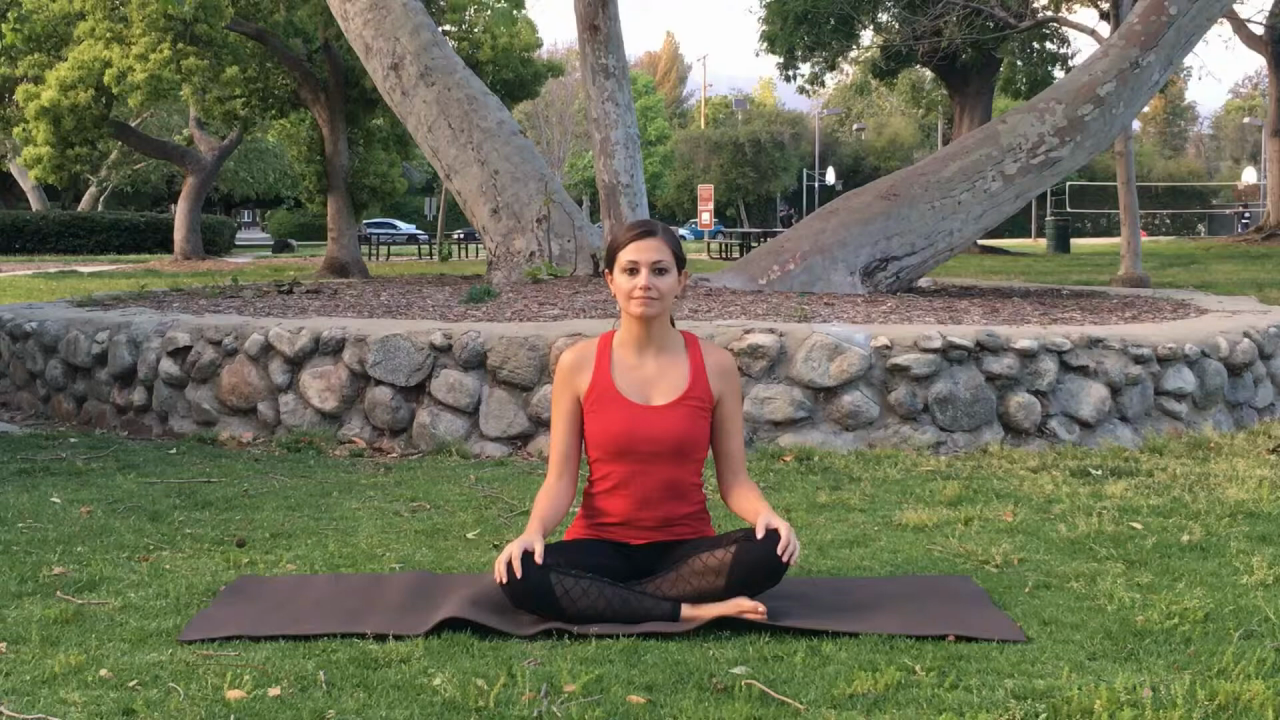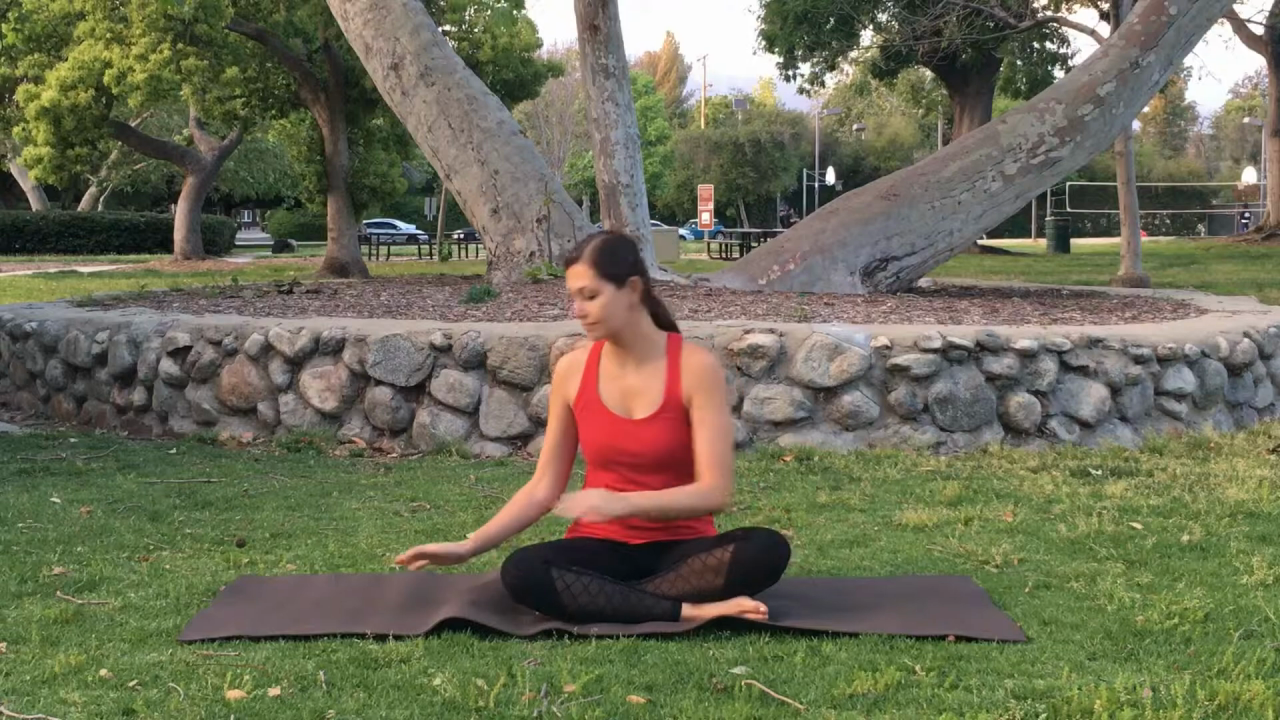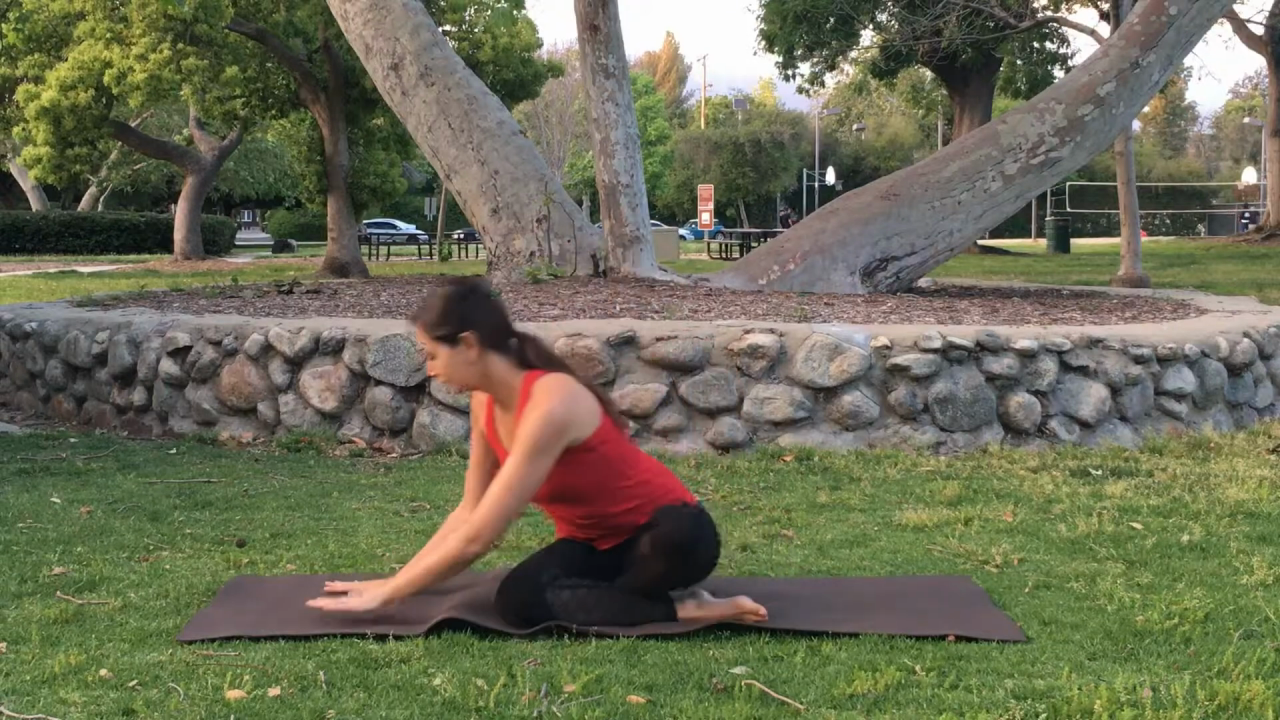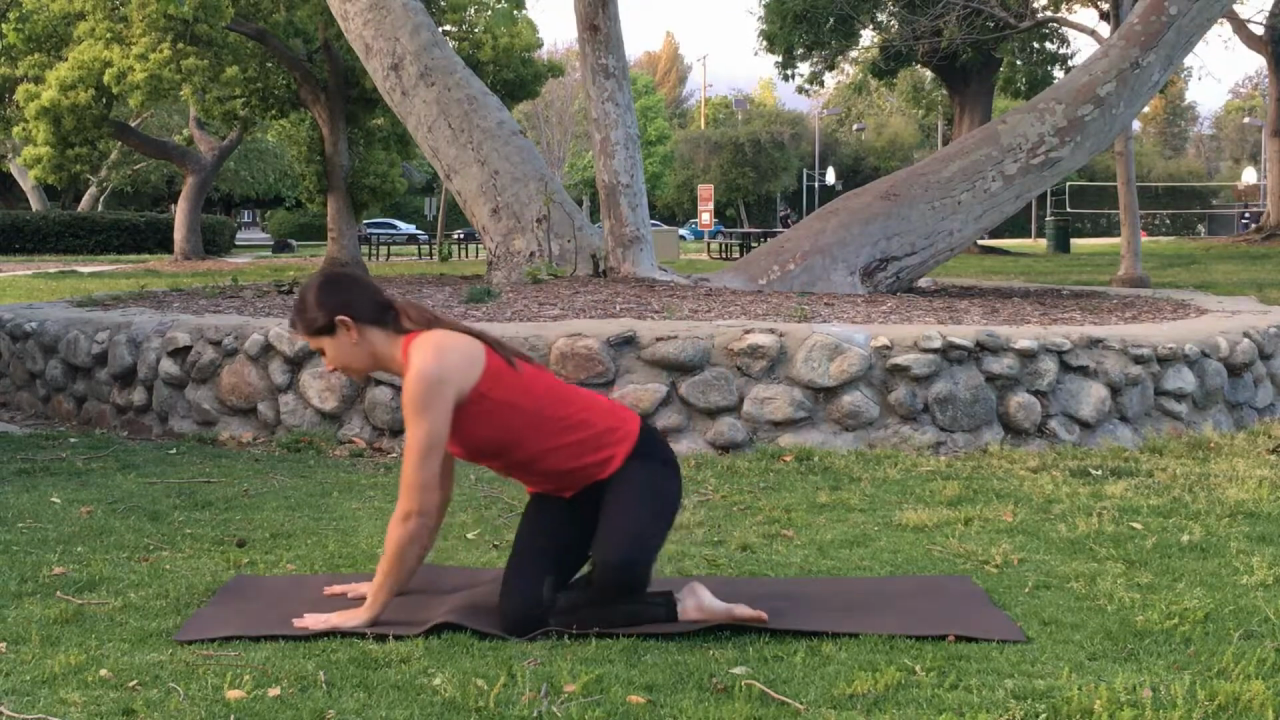
dt=0.5s
person 1, frame 1
left shoulder: (715, 365)
right shoulder: (578, 363)
left elbow: (734, 479)
right elbow: (560, 478)
left wrist: (766, 514)
right wrist: (533, 531)
left hip: (683, 546)
right hip: (602, 545)
left knee: (771, 550)
right knee: (521, 578)
left ankle: (601, 598)
right ankle: (689, 611)
person 1, frame 2
left shoulder: (696, 366)
right shoulder: (572, 370)
left elbow: (716, 490)
right elbow: (545, 485)
left wrist: (621, 502)
right wrist: (470, 545)
left hip: (679, 545)
right hip: (600, 546)
left knee: (767, 552)
right knee: (520, 572)
left ankle: (586, 599)
right ankle: (689, 610)
person 1, frame 3
left shoulder: (552, 403)
right shoulder: (488, 401)
left elbow: (478, 538)
right elbow: (470, 510)
left wrist: (383, 595)
right wrist: (400, 579)
left hip: (662, 529)
right hip: (593, 539)
left knee: (680, 535)
right knee: (518, 599)
right ankle: (677, 609)
person 1, frame 4
left shoulder: (429, 363)
right shoulder: (423, 361)
left elbow: (414, 512)
right elbow: (435, 497)
left wrist: (370, 610)
right wrist: (388, 582)
left hip: (630, 461)
right hip: (563, 486)
left knee: (616, 571)
right knee: (519, 617)
right ankle: (681, 608)
